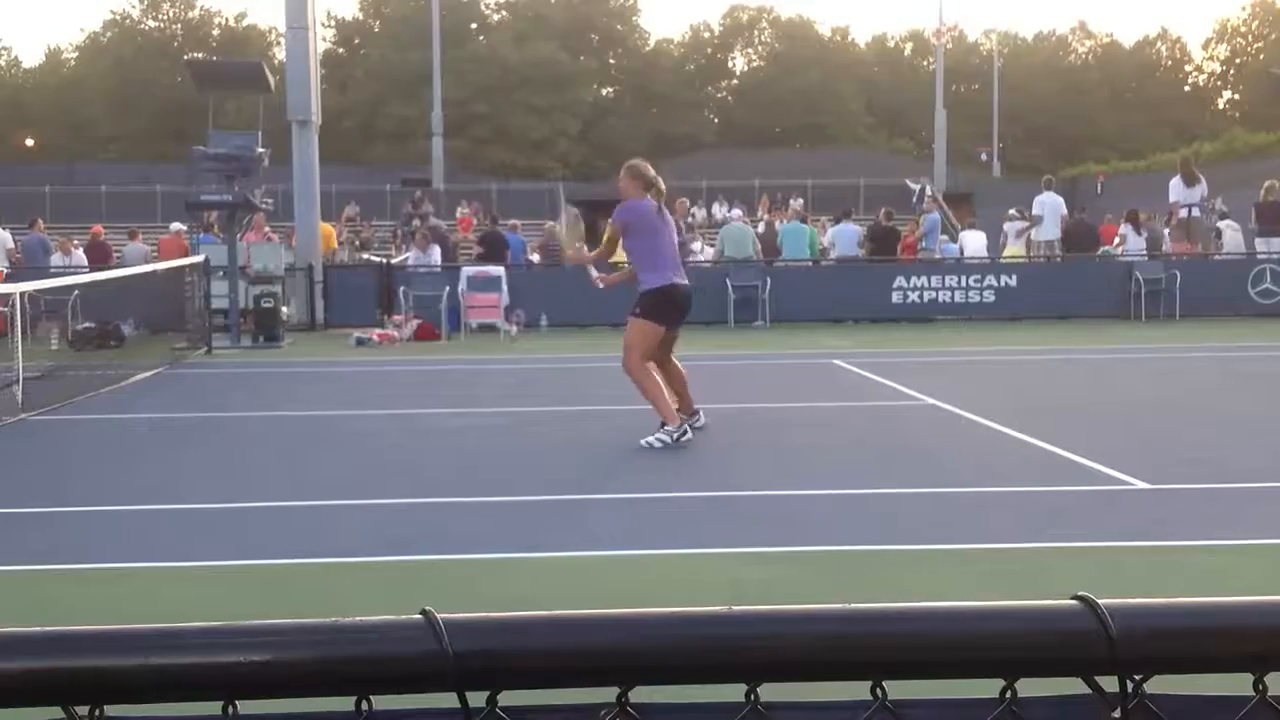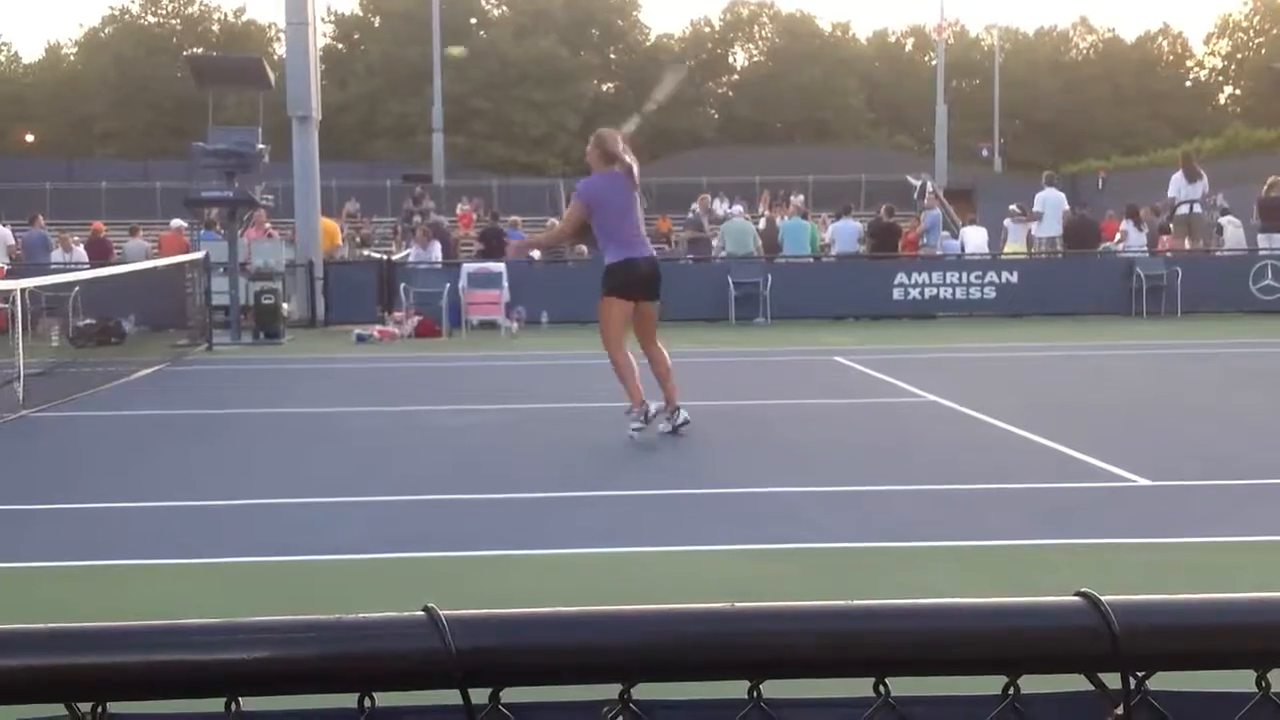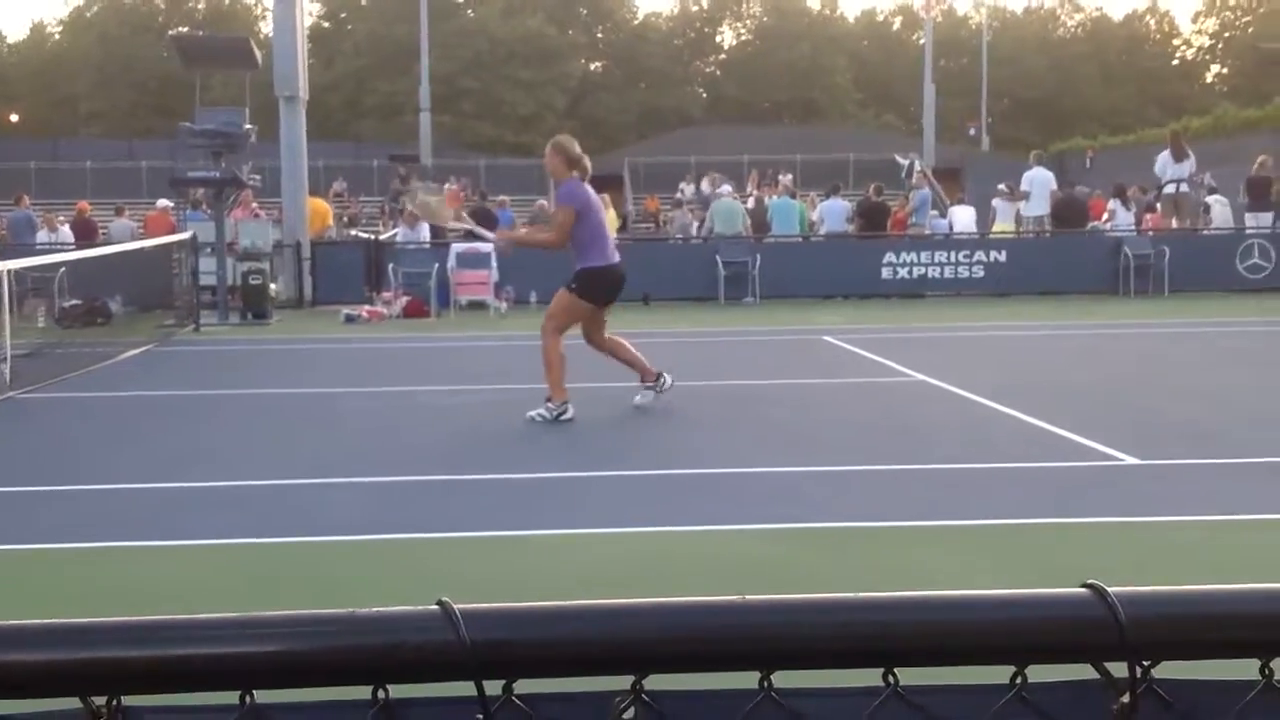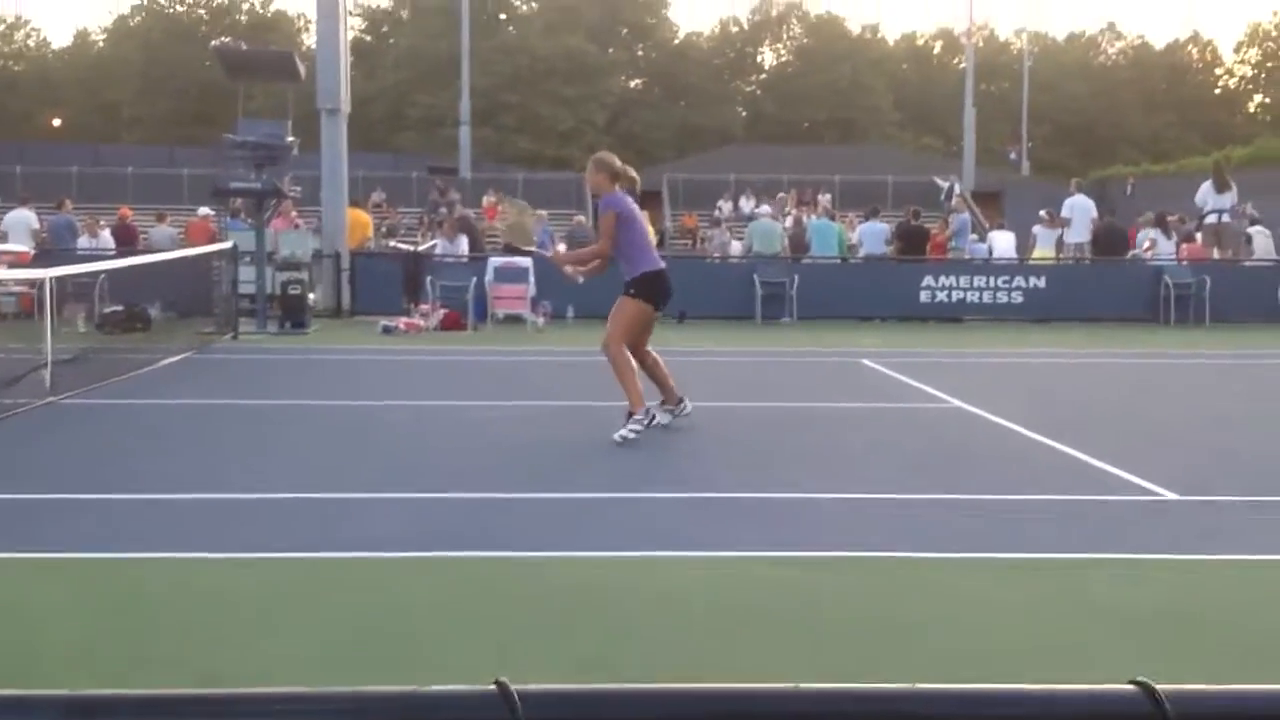
dt=0.4s
person 1, frame 1
left shoulder: (626, 211)
right shoulder: (661, 213)
left elbow: (607, 251)
left wrist: (584, 258)
right wrist: (612, 279)
left hip: (658, 294)
right hip: (680, 292)
left knee: (634, 362)
right knee: (662, 357)
left ankle: (673, 425)
right ankle: (690, 413)
person 1, frame 2
left shoulder: (588, 187)
right shoulder: (626, 177)
left elbow: (564, 234)
left wrist: (525, 245)
right wrist: (621, 150)
left hip: (620, 269)
right hip: (647, 265)
left knee: (614, 344)
right knee: (649, 342)
left ankle: (639, 404)
right ankle: (673, 408)
person 1, frame 3
left shoulder: (569, 191)
right shoulder: (574, 187)
left elbow: (558, 239)
right elbow: (555, 232)
left wrist: (516, 238)
right wrist: (516, 236)
left hip: (595, 274)
right hip: (608, 271)
left knee: (550, 331)
right knee: (594, 335)
left ankle: (558, 403)
right ankle: (653, 377)
person 1, frame 4
left shoulder: (610, 201)
right shoulder: (619, 200)
left elbow: (605, 247)
right elbow: (613, 251)
left wrist: (566, 258)
right wrist: (586, 270)
left hip: (646, 280)
right hip: (652, 279)
left knee: (613, 342)
right knee: (636, 347)
left ankle: (639, 412)
right ankle: (674, 402)
